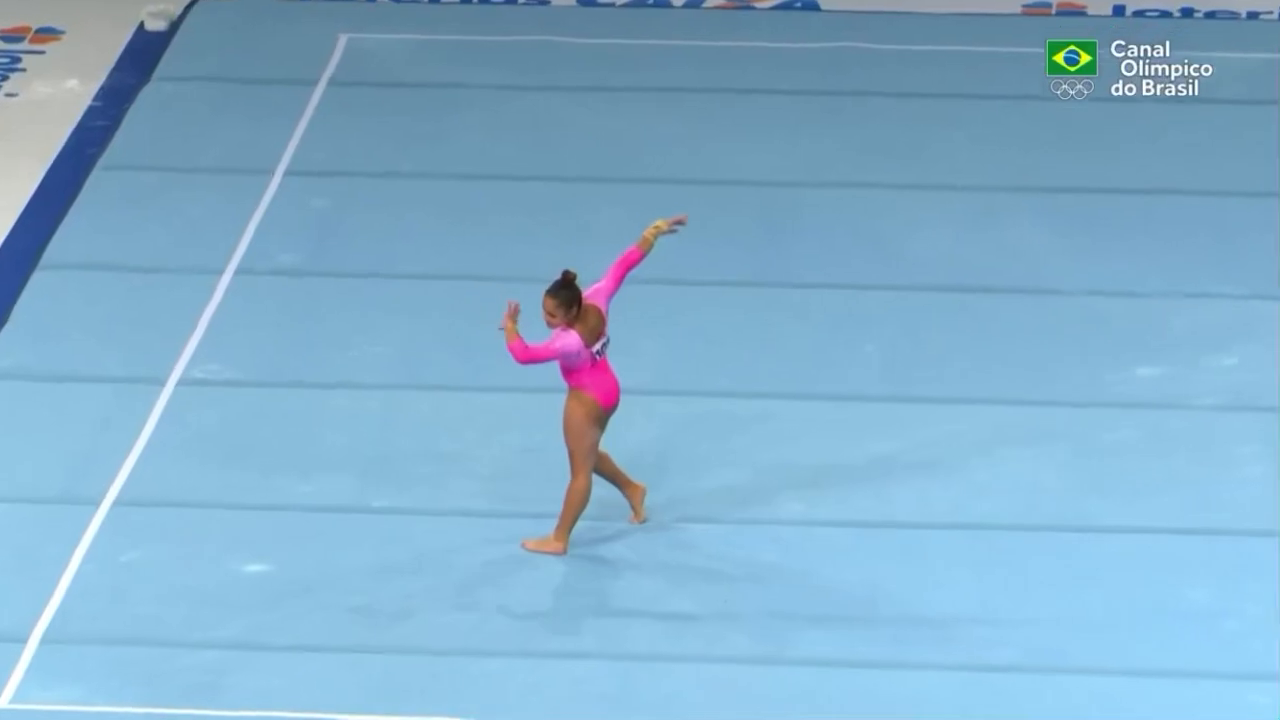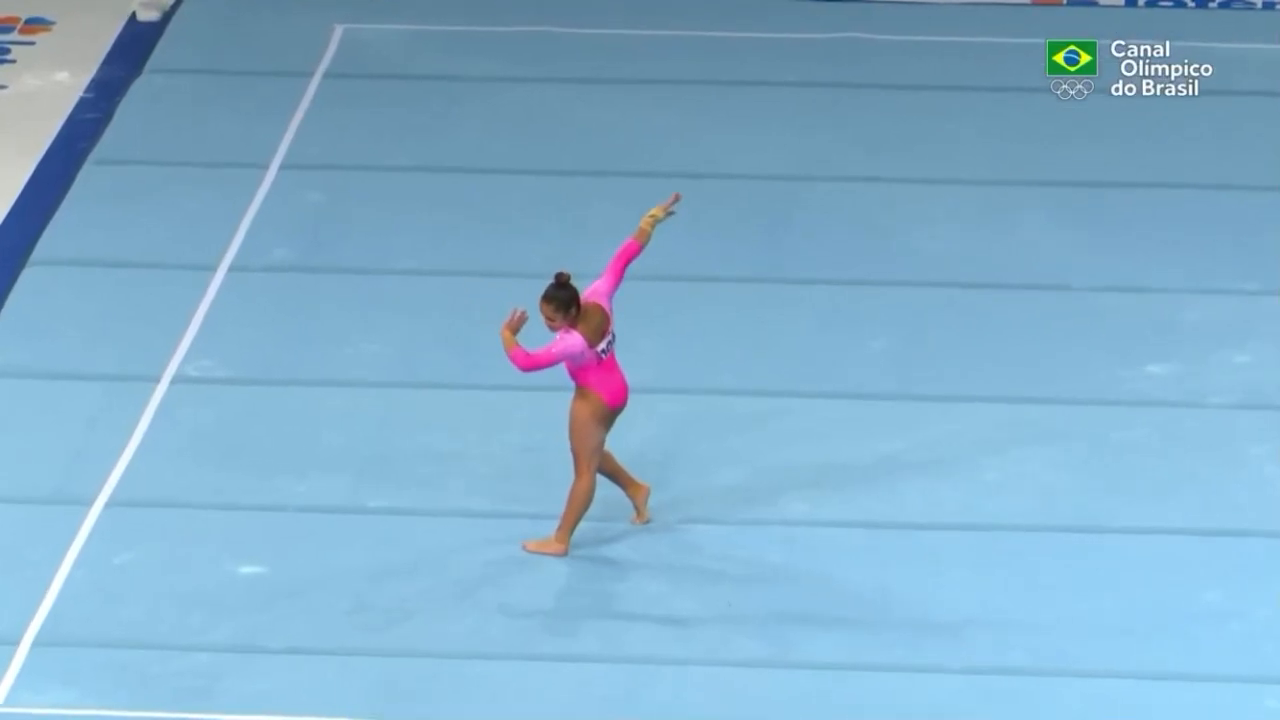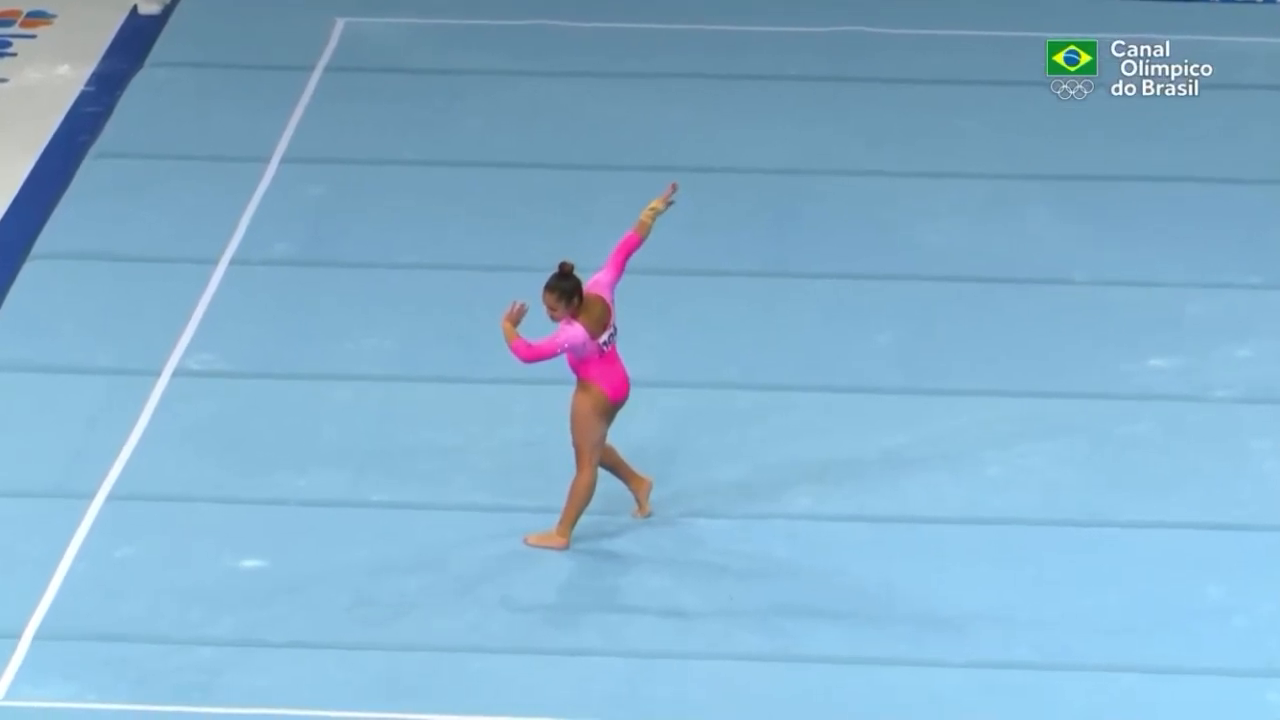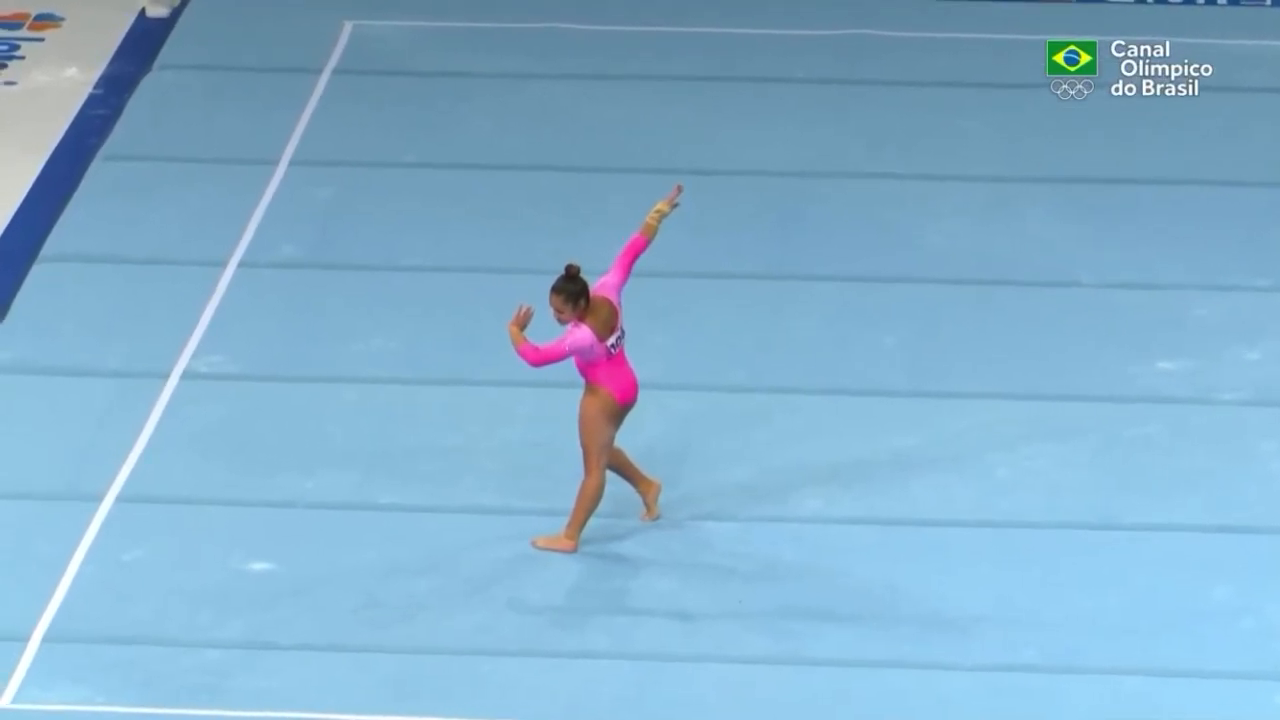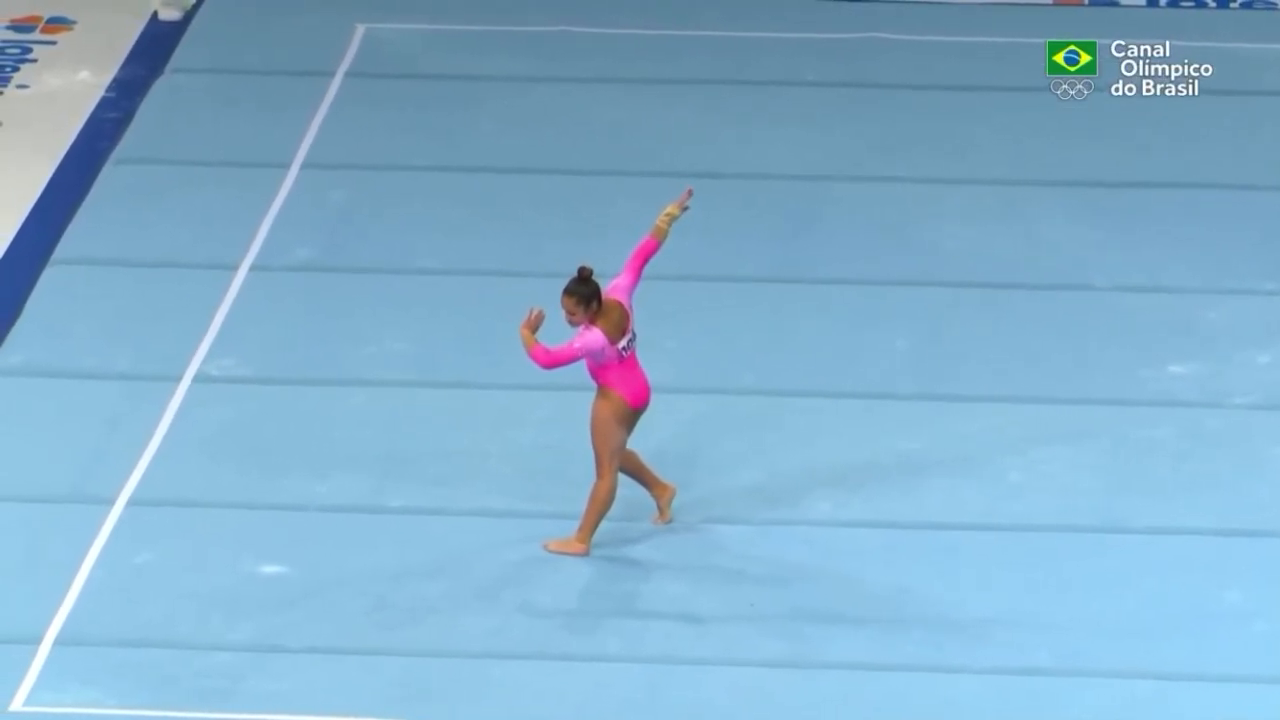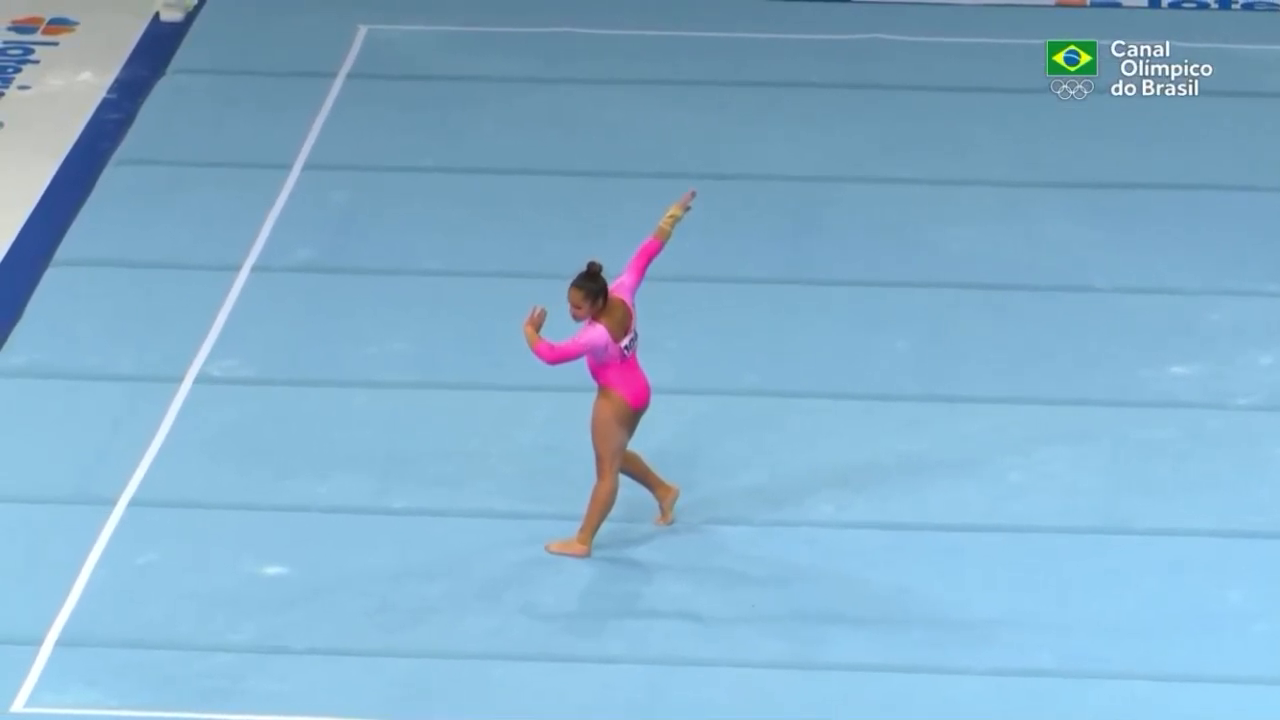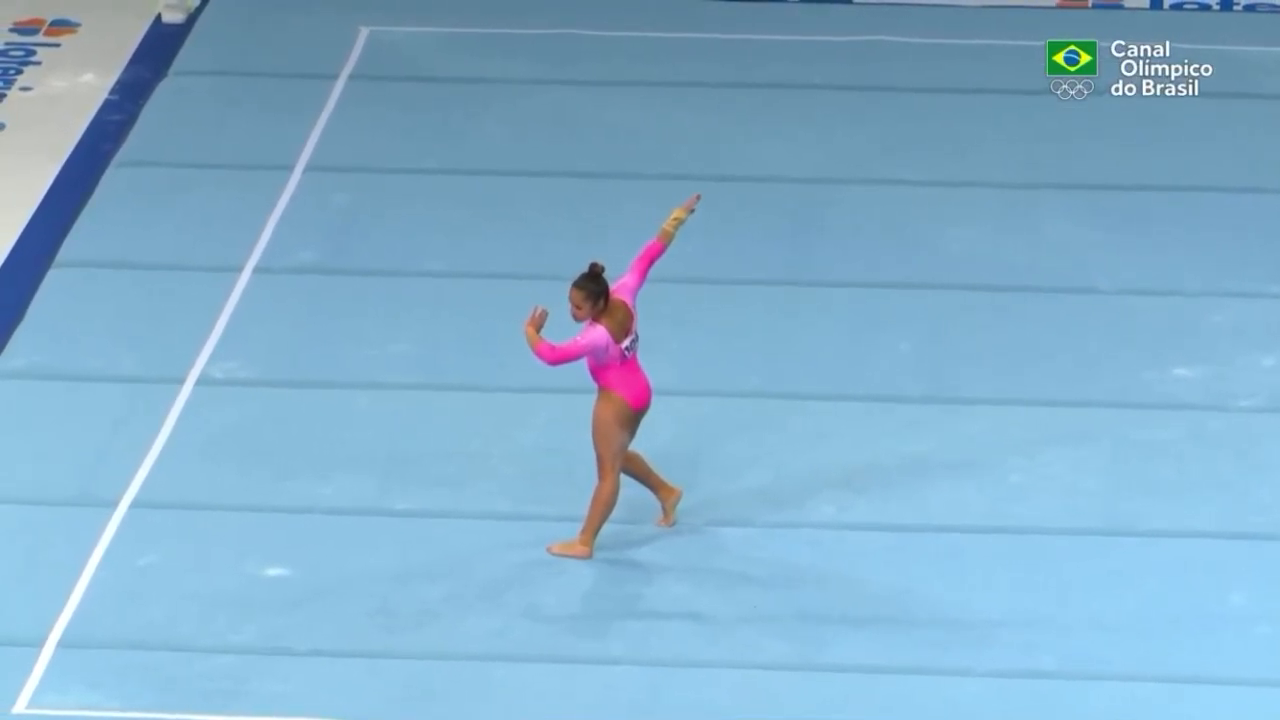
dt=0.5s
person 1, frame 1
left shoulder: (570, 341)
right shoulder: (596, 300)
left elbow: (523, 354)
right elbow: (623, 264)
left wrist: (510, 327)
right wrist: (654, 232)
left hip: (588, 401)
right hip: (606, 391)
left knee: (580, 471)
right knee: (588, 455)
left ankle: (558, 539)
right ankle: (632, 489)
person 1, frame 2
left shoulder: (572, 343)
right shoulder: (598, 298)
left elbow: (525, 362)
right elbow: (623, 258)
left wrist: (506, 335)
right wrist: (650, 221)
left hip: (594, 399)
right hip: (615, 390)
left knee: (584, 470)
right knee: (592, 454)
left ankle: (559, 540)
right ankle: (635, 488)
person 1, frame 3
left shoulder: (574, 334)
right shoulder: (600, 290)
left elbow: (527, 354)
right elbow: (624, 250)
left wrist: (508, 327)
right wrist: (650, 213)
left hip: (596, 393)
right hip: (616, 384)
left knee: (586, 464)
right knee: (593, 448)
left ankle: (561, 534)
right ankle: (638, 483)
person 1, frame 4
left shoulder: (581, 337)
right shoulder: (607, 293)
left elbow: (535, 357)
right elbow: (630, 253)
left wrist: (515, 331)
right wrist: (656, 217)
left hip: (604, 396)
right hip: (624, 387)
left knee: (594, 467)
right knee: (603, 451)
left ankle: (569, 537)
right ankle: (646, 485)
person 1, frame 5
left shoulder: (593, 338)
right shoulder: (618, 295)
left elbow: (546, 360)
right elbow: (641, 256)
left wrist: (527, 334)
right wrist: (666, 219)
left hip: (616, 399)
right hip: (637, 389)
left knee: (606, 471)
right knee: (615, 454)
left ankle: (581, 540)
right ankle: (661, 489)
person 1, frame 6
left shoulder: (597, 335)
right shoulder: (622, 294)
left elbow: (551, 355)
right elbow: (645, 255)
left wrist: (530, 331)
right wrist: (671, 218)
left hip: (617, 399)
right hip: (637, 390)
left knee: (607, 471)
right knee: (617, 456)
left ankle: (582, 541)
right ankle: (664, 490)
person 1, frame 7
left shoulder: (597, 336)
right shoulder: (623, 296)
left elbow: (552, 355)
right elbow: (648, 256)
left wrist: (531, 331)
right wrist: (676, 219)
left hip: (617, 400)
right hip: (638, 391)
left knee: (608, 472)
right knee: (618, 456)
left ankle: (584, 543)
right ankle: (666, 491)
